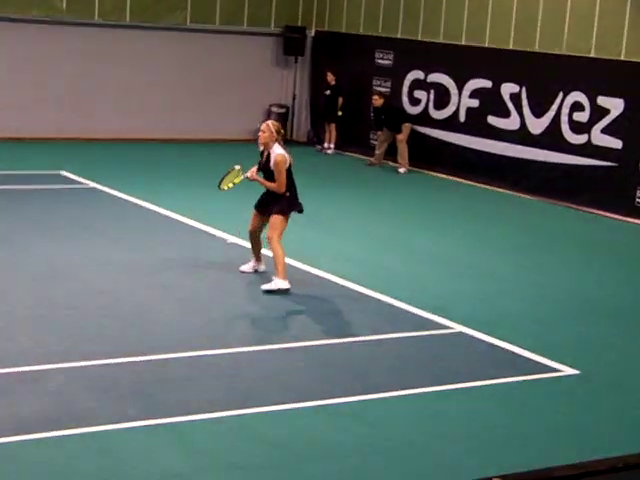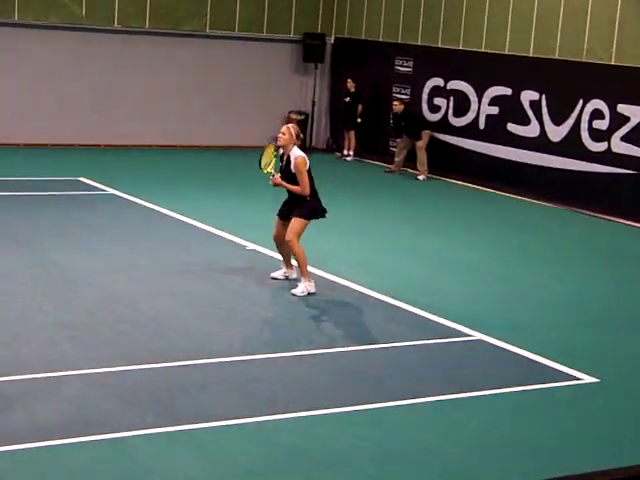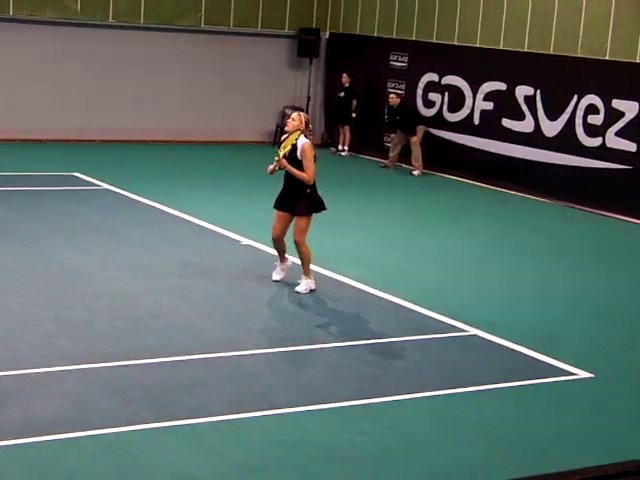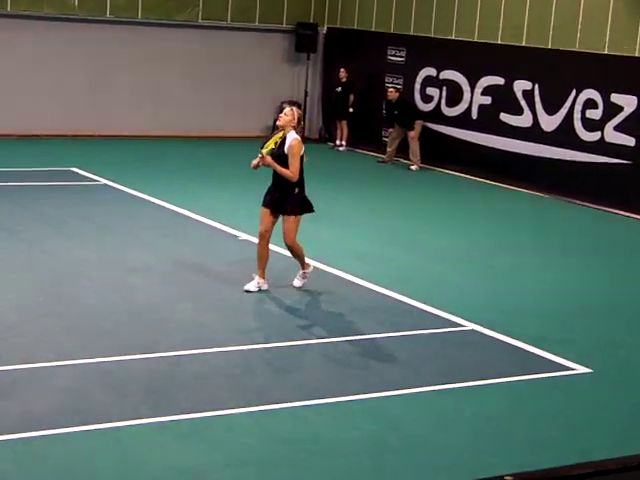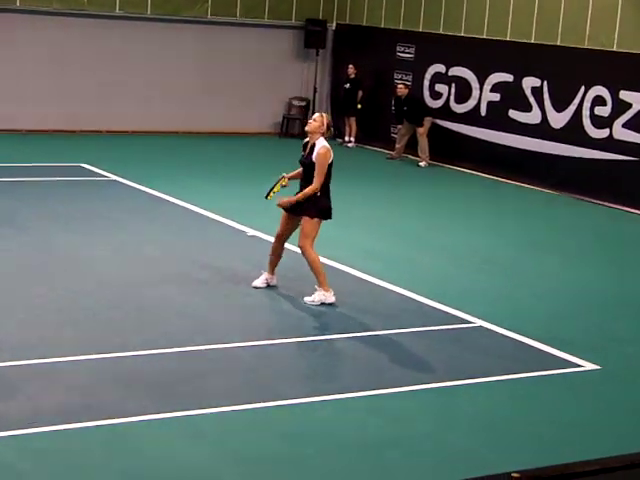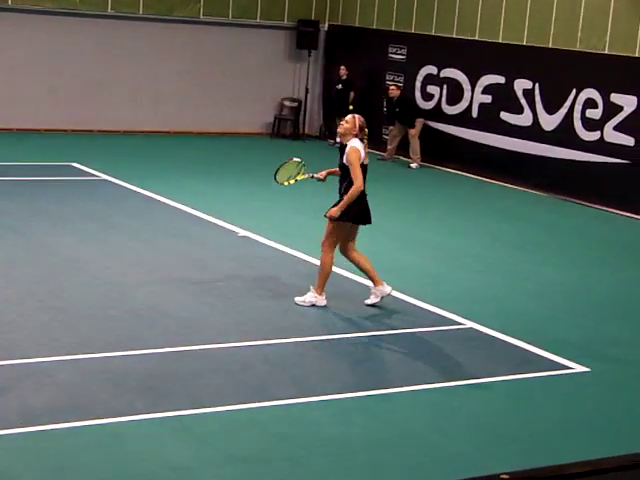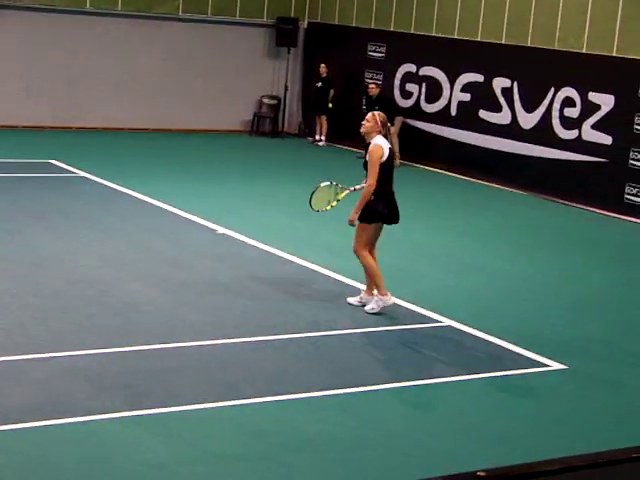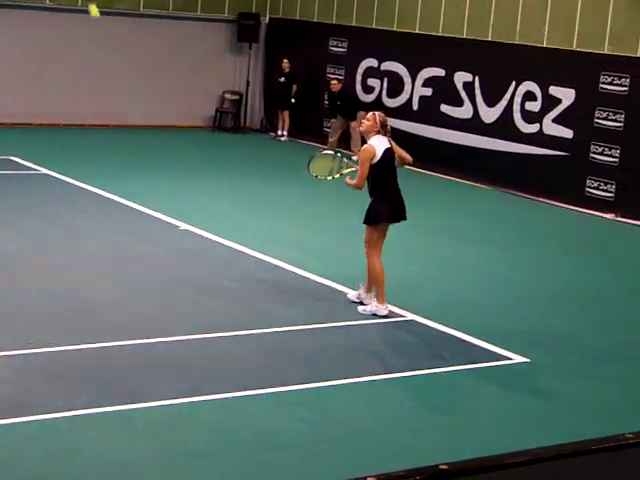
dt=0.4s
person 1, frame 1
left shoulder: (278, 157)
right shoulder: (264, 149)
left elbow: (280, 188)
left wrist: (257, 179)
right wrist: (256, 169)
left hip: (284, 198)
right hip: (269, 195)
left knee: (273, 237)
right knee: (253, 231)
left ankle: (281, 279)
right ankle: (257, 262)
person 1, frame 2
left shoulder: (299, 159)
right shoulder: (283, 154)
left elbow: (305, 191)
left wrist: (282, 184)
right wrist: (278, 179)
left hip: (306, 203)
right hip: (292, 201)
left knee: (290, 240)
right knee: (278, 237)
left ankle: (307, 281)
right ankle: (288, 269)
person 1, frame 3
left shoulder: (305, 146)
left elbow: (309, 179)
left wrist: (287, 166)
right wrist: (276, 166)
left hip: (305, 196)
right hip: (287, 193)
left knee: (298, 239)
right knee: (276, 236)
left ankle: (307, 279)
right ankle: (283, 262)
person 1, frame 4
left shoulder: (294, 142)
right shoulder: (279, 137)
left elbow: (293, 176)
left wrist: (271, 164)
right wrist: (261, 161)
left hip: (292, 195)
right hip: (275, 192)
left knee: (289, 240)
right knee: (263, 235)
left ankle: (305, 268)
right ankle: (260, 279)
person 1, frame 5
left shoulder: (322, 149)
right shoulder: (308, 143)
left elbow: (316, 185)
left wrist: (291, 200)
right wrist: (290, 175)
left hip: (317, 201)
right hip: (305, 196)
left knee: (305, 244)
right knee: (280, 237)
left ankle: (325, 291)
right ankle: (269, 276)
person 1, frame 6
left shoulder: (352, 149)
right shoulder: (351, 146)
left elbow: (358, 186)
left wrist: (338, 209)
right wrist: (328, 172)
left hip: (352, 203)
right hip: (355, 205)
left knee: (327, 247)
right knee: (347, 249)
left ankle: (318, 295)
right ankle: (379, 286)
person 1, frame 7
left shoulder: (375, 148)
right shoulder: (383, 143)
left elbow: (371, 186)
right elbow: (387, 167)
left wrist: (355, 211)
left hip: (378, 203)
right hip: (386, 201)
left knee: (360, 249)
right knee: (365, 248)
left ankle: (382, 295)
right ankle: (369, 294)
person 1, frame 8
left shoulder: (368, 149)
right shoulder: (388, 142)
left elbow: (359, 185)
right elbow: (408, 160)
left wrist: (348, 181)
left hip: (382, 203)
right hip: (394, 200)
left knee: (372, 253)
right knee: (374, 249)
left ankle: (379, 304)
right ankle: (367, 292)
